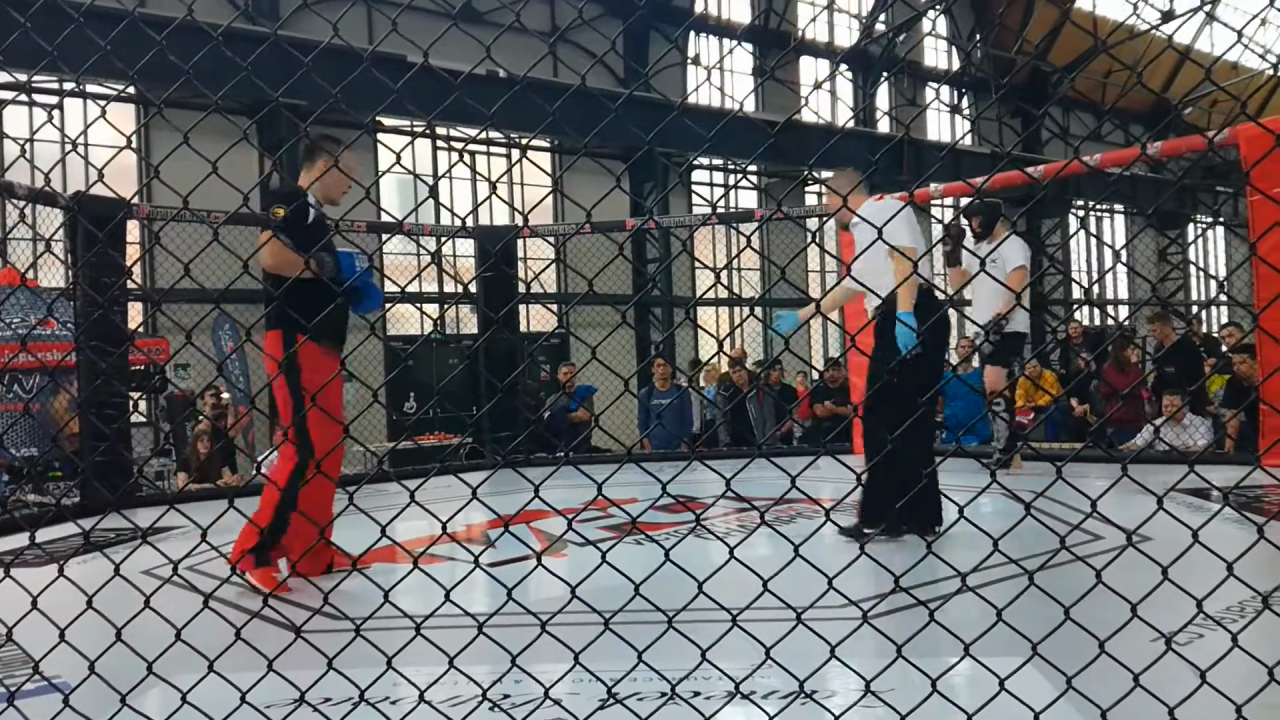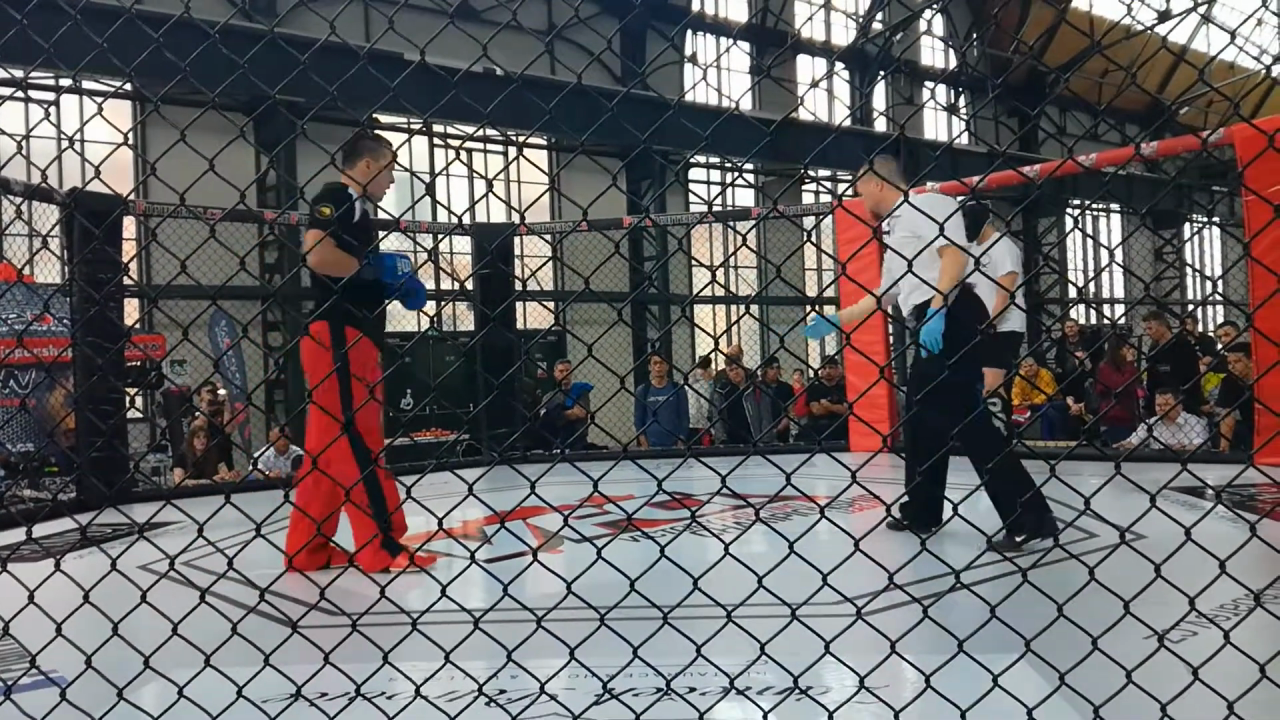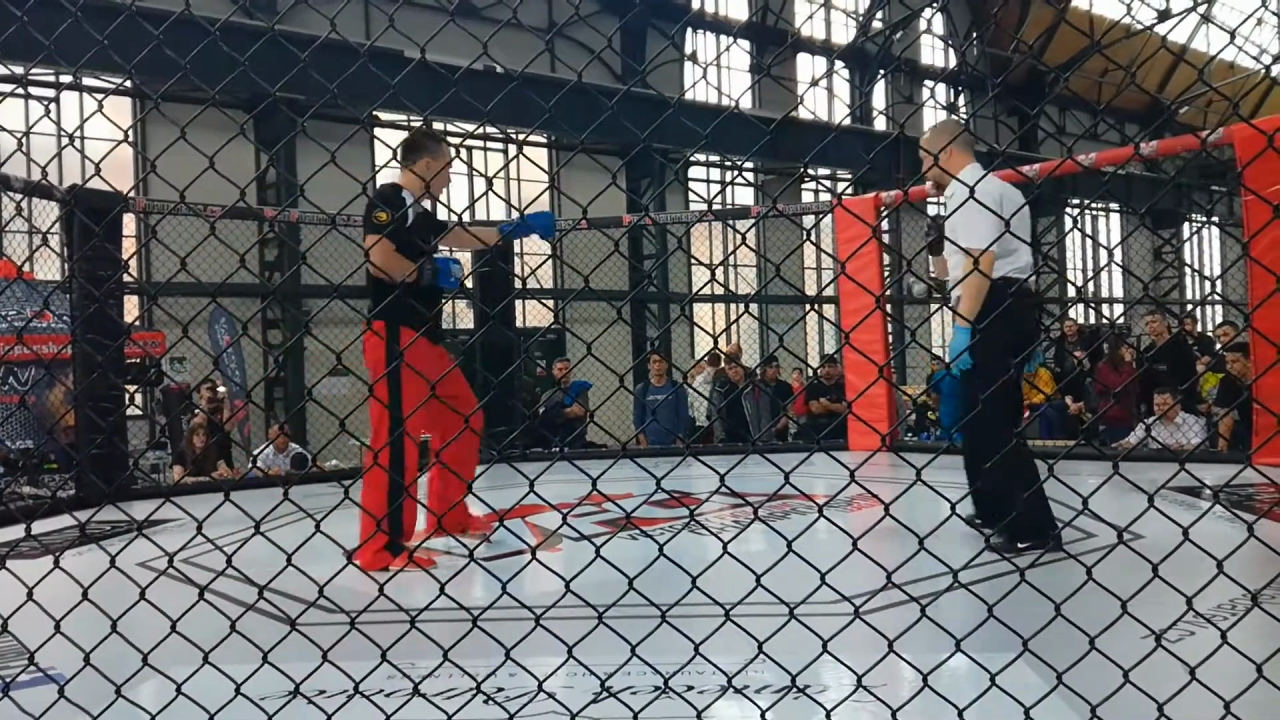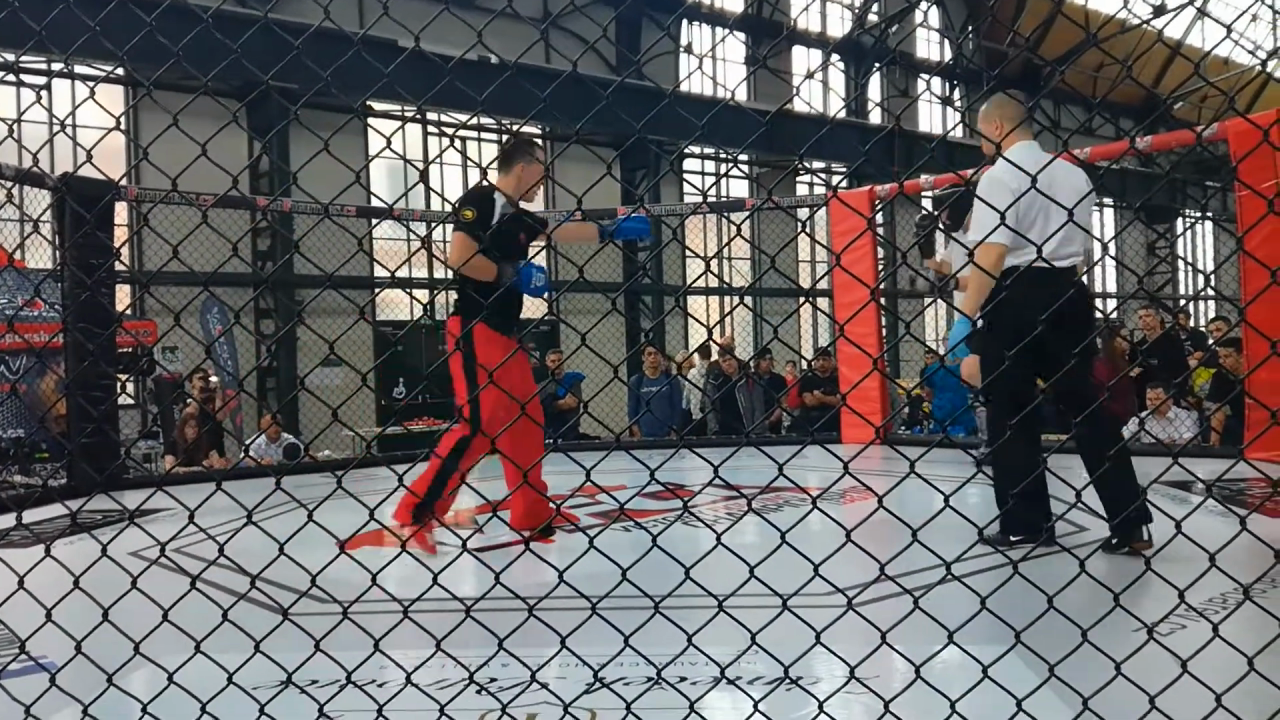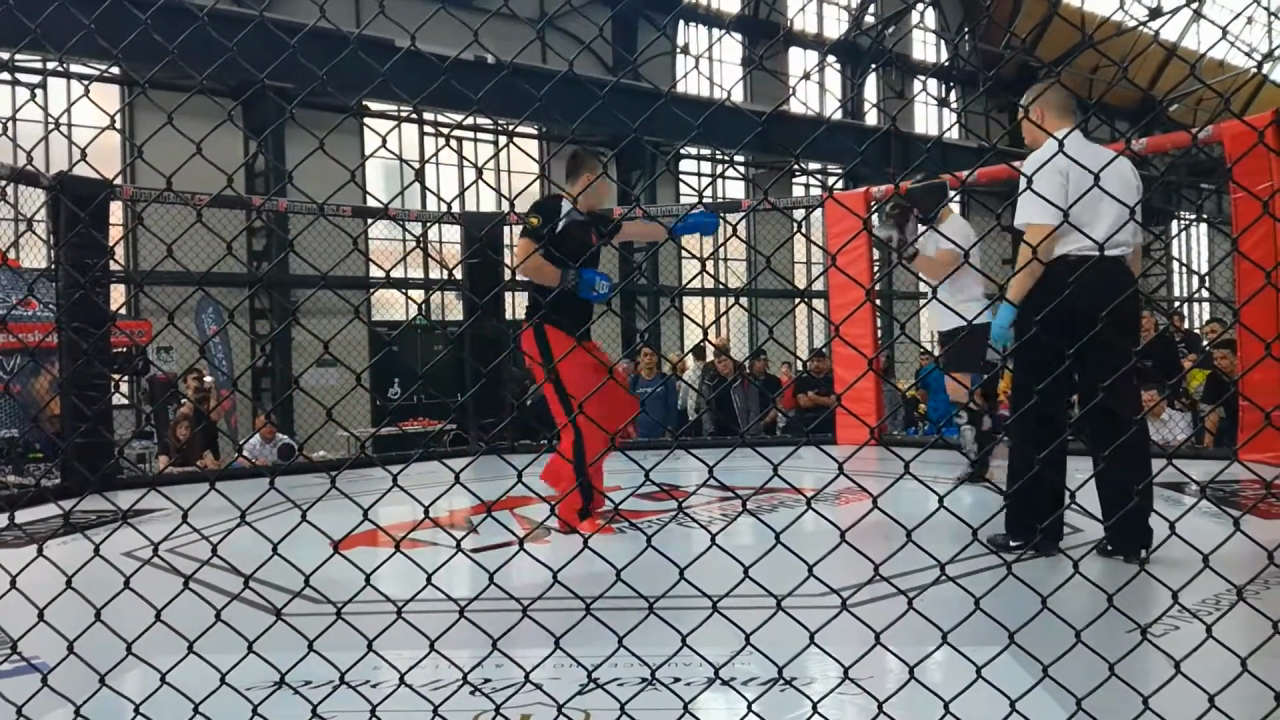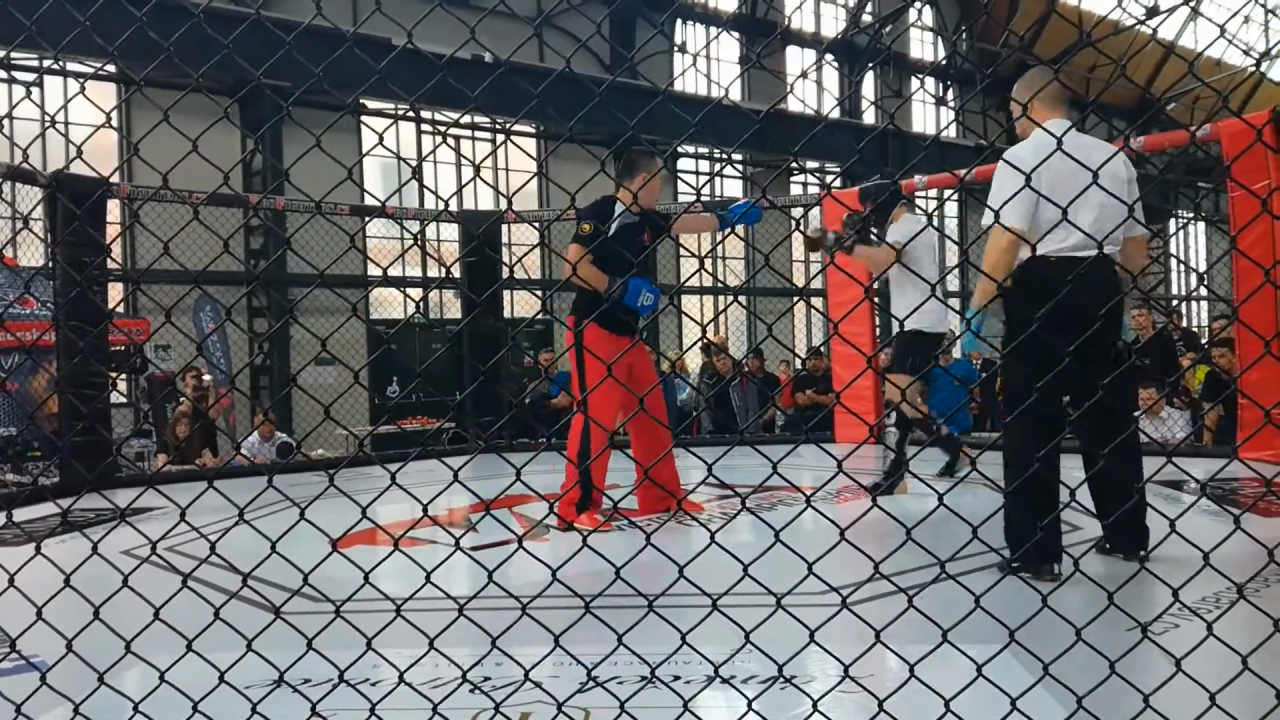
dt=0.4s
person 1, frame 1
left shoulder: (884, 210)
right shoulder: (870, 224)
left elbow: (906, 257)
right elbow: (848, 288)
left wrist: (905, 315)
right wrist: (800, 316)
left hip: (910, 317)
right hip: (921, 319)
left knee: (881, 414)
right knee: (911, 419)
left ankle: (880, 513)
right ankle: (921, 515)
person 1, frame 2
left shoulder: (927, 206)
right shoulder: (893, 233)
left elbow: (952, 255)
right elbow: (881, 295)
left wrist: (938, 311)
right wrist: (834, 321)
left hip: (952, 323)
right hip: (931, 329)
left knee: (962, 419)
right knee: (923, 419)
left ankle: (1030, 518)
right ankle: (921, 510)
person 1, frame 3
left shoulder: (973, 191)
right shoulder: (1002, 191)
left elbow: (982, 264)
left wrist: (963, 327)
left hip: (992, 315)
right hip: (1010, 310)
left knee: (991, 423)
right knee: (985, 417)
left ankle: (1033, 528)
right ankle: (994, 510)
person 1, frame 4
left shoulder: (1000, 175)
right shoulder: (1074, 174)
left elbow: (990, 255)
right elbow: (1083, 249)
left wrist: (965, 317)
left hip: (1017, 300)
right hip: (1068, 295)
left knee: (1011, 417)
right knee: (1087, 408)
left ankle: (1025, 523)
right ankle: (1130, 522)
person 1, frame 5
left shoulder: (1044, 161)
right shoulder: (1121, 164)
left elbow: (1039, 240)
right elbow: (1134, 245)
left wrist: (1008, 304)
left hip: (1057, 290)
right hip: (1114, 289)
left knee: (1036, 412)
right knee: (1116, 410)
left ankle: (1029, 529)
right ankle: (1129, 535)
person 1, frame 6
left shoulder: (1022, 156)
right shoulder: (1113, 157)
left elbow: (1005, 240)
right elbow: (1137, 245)
left wrist: (977, 309)
left hip: (1040, 290)
right hip: (1099, 289)
left knee: (1029, 421)
right knee: (1108, 413)
left ankle: (1034, 549)
right ankle: (1127, 533)
person 2, frame 1
left shoulder: (313, 214)
right shoulder: (289, 200)
right elbow: (270, 257)
left wrist: (354, 287)
right wrist: (331, 266)
left hip: (321, 344)
right hip: (295, 344)
left knee: (326, 450)
right knee: (307, 447)
left ankle: (313, 550)
right ankle: (257, 550)
person 2, frame 2
left shoulder: (357, 210)
right shoulder: (335, 197)
right elbow: (318, 256)
left wrist: (395, 281)
right wrist: (375, 267)
left hip: (352, 338)
right hip: (338, 336)
left knee: (331, 444)
right knee: (359, 439)
left ankle: (309, 545)
right ankle: (382, 545)
person 2, frame 3
left shoulder: (418, 211)
right shoulder: (388, 200)
left elbow: (464, 237)
right elbow: (377, 258)
left wrist: (518, 228)
right wrist: (429, 273)
left hip: (422, 337)
right hip: (396, 336)
left knee: (464, 421)
right knee: (394, 439)
left ankle: (449, 514)
right ankle: (381, 547)
person 2, frame 4
left shoulder: (518, 217)
right shoulder: (479, 201)
left elbow: (566, 233)
right elbow: (458, 255)
left wrist: (612, 231)
right wrist: (511, 274)
left hip: (505, 333)
right hip: (475, 331)
left knee: (524, 423)
right knee: (477, 424)
left ankle: (533, 513)
right ankle: (417, 512)
person 2, frame 5
left shoulder: (590, 221)
right shoulder: (548, 209)
left elbow: (637, 230)
right elbow: (524, 261)
left wrist: (681, 227)
right wrist: (576, 281)
left hip: (575, 335)
right hip: (548, 332)
left knee: (620, 406)
right knee: (580, 420)
left ankle: (563, 475)
right ankle: (578, 509)
person 2, frame 6
left shoulder: (646, 220)
right shoulder: (597, 212)
left elbow: (691, 223)
right elbow: (572, 267)
left wrist: (730, 217)
right wrist: (621, 288)
left hip: (627, 334)
right hip: (592, 330)
left knee: (651, 414)
right knee: (595, 416)
left ankle: (661, 496)
right ankle: (577, 506)
person 3, frame 1
left shoulder: (1013, 245)
right shoulder: (977, 250)
left elbow: (1016, 289)
right elbow: (957, 285)
left wrist: (997, 323)
right wrist: (951, 252)
left hip: (1008, 329)
right hip: (987, 331)
left knee: (994, 382)
right knee: (994, 389)
left ankle: (1003, 449)
right ankle: (1007, 450)
person 3, frame 2
left shoulder: (1003, 246)
right shoulder: (974, 250)
left elbow: (1006, 294)
left wrist: (987, 327)
left hip: (1003, 329)
left knee: (991, 386)
person 3, frame 3
left shoulder: (992, 239)
right shoulder: (969, 240)
left elbow: (983, 283)
right elbow: (946, 274)
left wrist: (942, 286)
right wrist: (936, 245)
left hip: (999, 324)
right hip: (981, 326)
left knee: (992, 389)
person 3, frame 4
left shoulder: (985, 234)
right shoulder: (957, 239)
left elbow: (980, 282)
right elbow: (939, 273)
left wrist: (949, 281)
right wrist: (925, 245)
left hip: (992, 321)
right hip: (973, 322)
left knee: (970, 376)
right knee: (977, 383)
left ankle: (993, 441)
right ankle: (996, 440)
person 3, frame 5
left shoulder: (958, 229)
right shoulder: (930, 231)
left elbow: (940, 270)
right elbow: (917, 264)
left wrist: (906, 249)
right wrist: (897, 232)
left hip: (970, 322)
right hip: (949, 322)
left knee: (957, 390)
right knee: (965, 390)
left ankle: (978, 459)
right ankle: (986, 435)
person 3, frame 6
left shoulder: (905, 226)
right shoulder: (915, 226)
left elbow: (880, 261)
right elbow: (878, 264)
left wrist: (846, 243)
right wrist: (862, 234)
left hip: (920, 325)
right hip: (921, 325)
left knee: (895, 393)
right knee: (905, 397)
left ankle: (893, 474)
right ankle: (950, 443)
